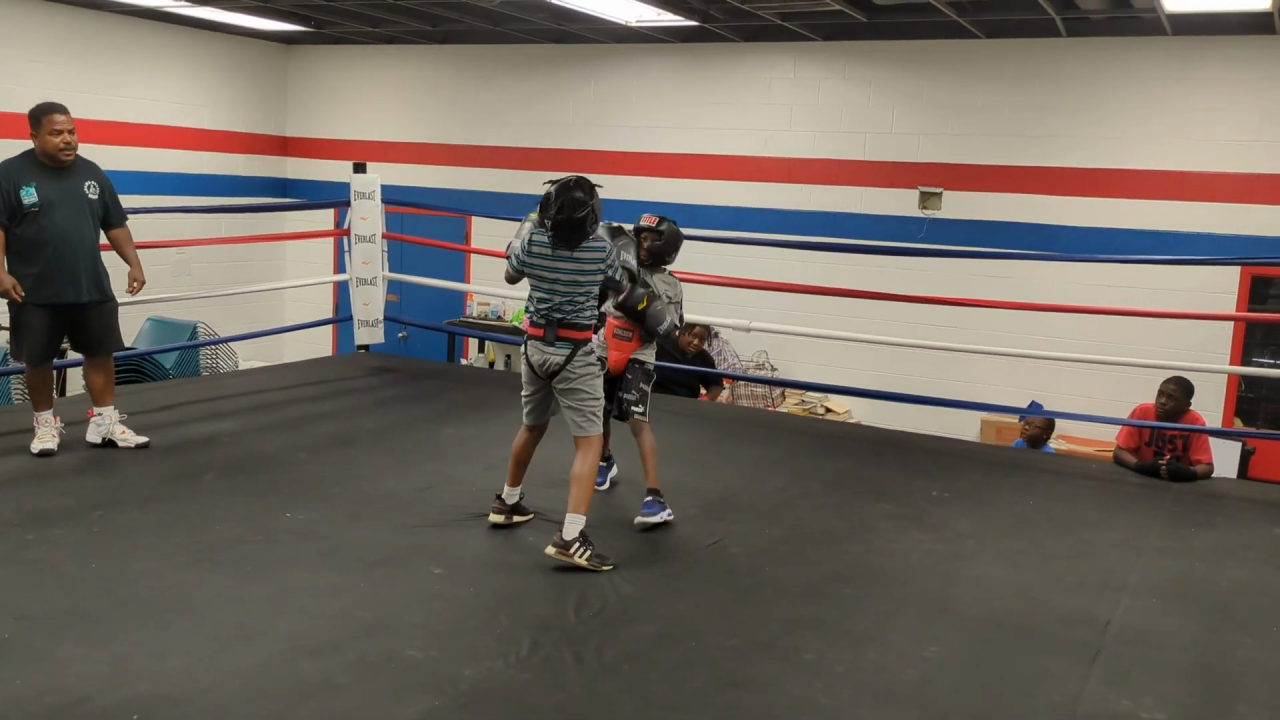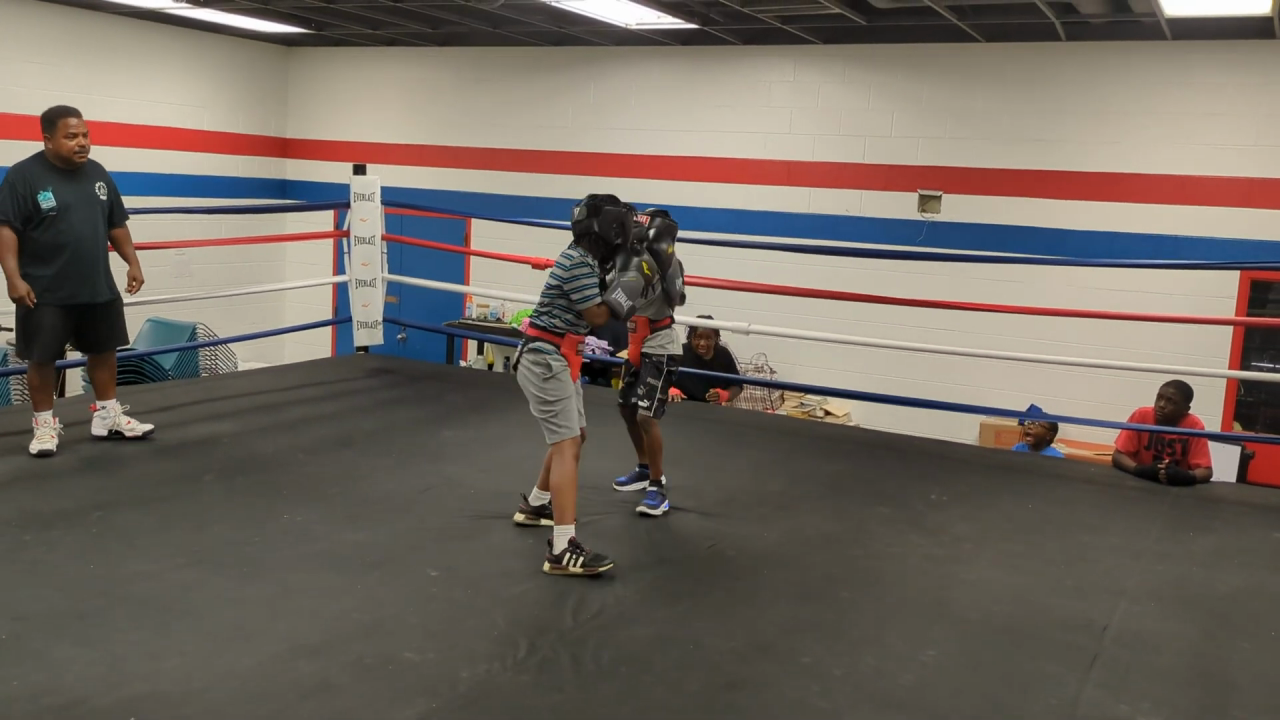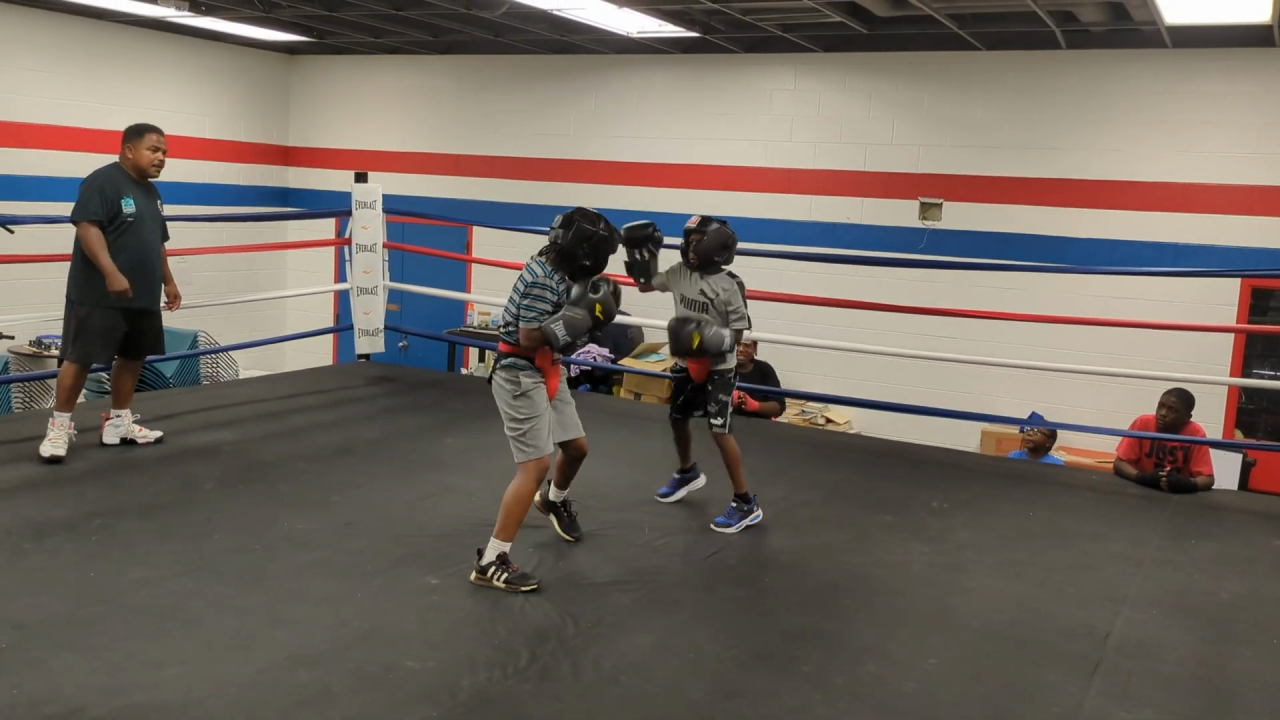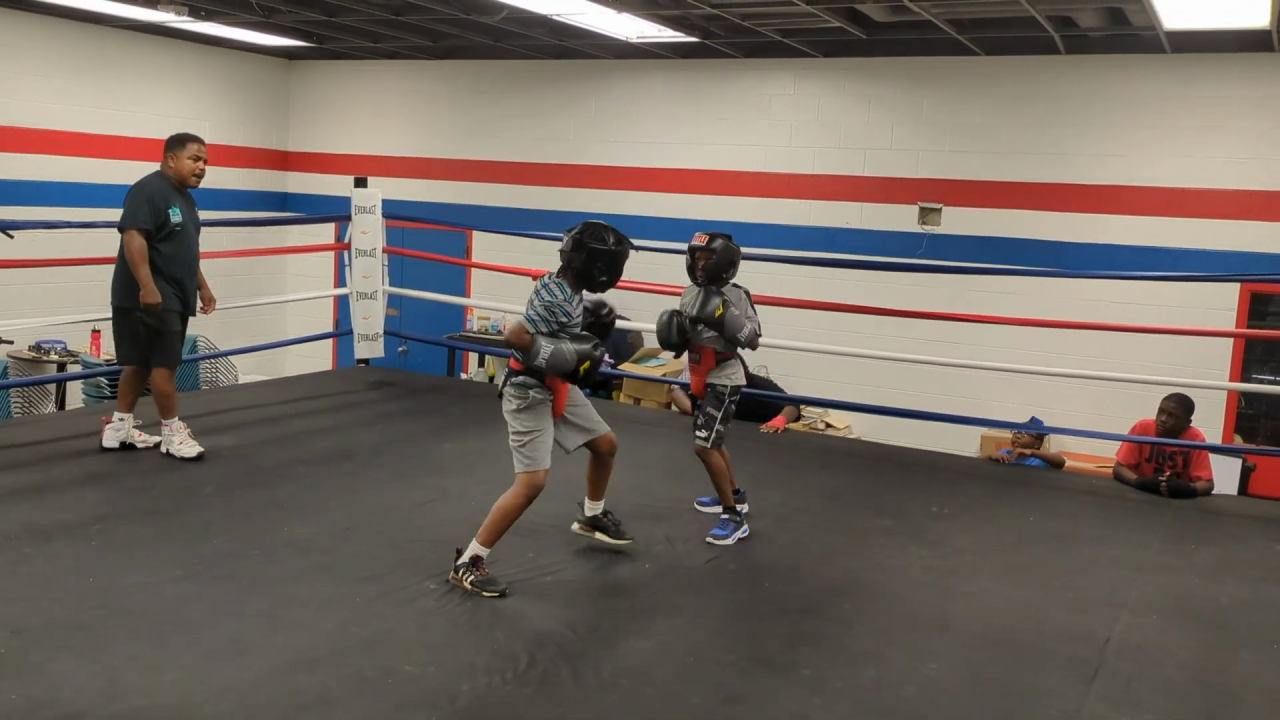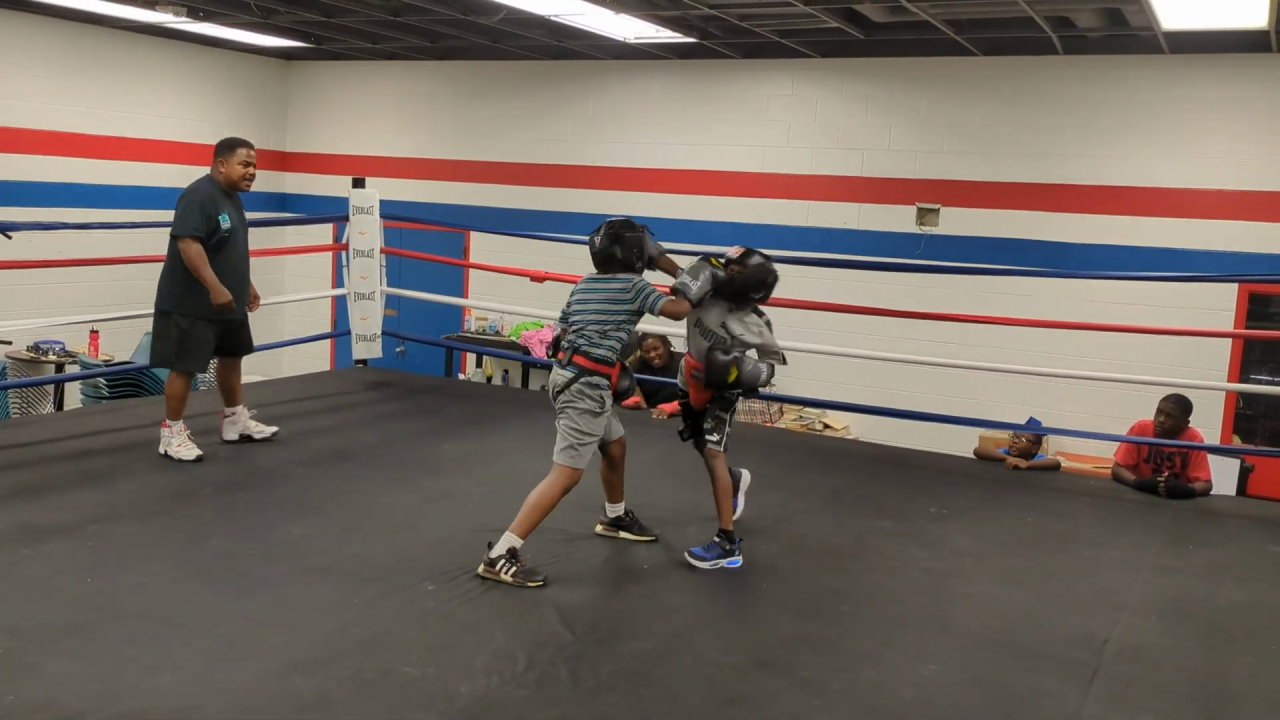
dt=0.5s
person 1, frame 1
left shoulder: (533, 242)
right shoulder: (599, 253)
left elbow: (511, 274)
right elbow: (618, 279)
left hip: (535, 347)
right hip: (574, 354)
left knee: (533, 426)
right knee: (590, 443)
left ankle: (508, 504)
right ankle: (571, 538)
person 1, frame 2
left shoulder: (582, 259)
right shoulder: (581, 263)
left elbow: (579, 308)
right elbow: (597, 316)
left wrist: (620, 276)
right wrist: (630, 281)
left hip: (557, 356)
right hip: (544, 358)
left knee: (574, 436)
right knee: (566, 447)
left ankle: (535, 504)
right ankle: (563, 549)
person 1, frame 3
left shoulder: (557, 267)
right shoulder: (536, 281)
right elbow: (530, 339)
right wrist: (582, 316)
left hip: (548, 373)
right hip: (518, 377)
left knee: (576, 447)
right knee: (536, 466)
left ankle: (556, 500)
right ankle: (493, 560)
person 1, frame 4
left shoulder: (559, 282)
right shoulder: (557, 299)
right elbow: (516, 337)
left wrist: (581, 350)
right wrist: (562, 354)
left hip: (558, 386)
right hip: (529, 392)
left knee: (606, 445)
right knee: (532, 482)
left ankle: (593, 516)
right ankle: (469, 561)
person 1, frame 5
left shoulder: (586, 283)
right shoulder: (631, 285)
right elbow: (678, 309)
right wrist: (691, 278)
left hip: (573, 378)
right hip: (587, 386)
left knee: (615, 447)
right knee: (565, 475)
left ankle: (616, 516)
right ankle: (501, 554)
person 2, frame 1
left shoulder: (92, 173)
left elbow: (115, 225)
left wrist: (134, 264)
left hip: (91, 288)
right hip: (35, 291)
left knee: (101, 352)
right knee: (37, 358)
left ankle: (104, 423)
right ankle: (46, 425)
person 2, frame 2
left shoulder: (98, 174)
left elbow: (116, 225)
left wrist: (133, 262)
left hip: (98, 287)
right hip: (45, 292)
left knee: (104, 349)
right knee: (42, 357)
left ankle: (108, 416)
right ankle: (45, 425)
person 2, frame 3
left shoulder: (151, 191)
right shoulder: (102, 182)
right elbow: (86, 228)
left wrist: (169, 282)
right wrist: (112, 273)
left hip: (141, 295)
right hip: (99, 295)
left knee: (133, 358)
right knee: (81, 358)
left ankle: (120, 423)
right ankle: (59, 426)
person 2, frame 4
left shoulder: (185, 198)
right shoulder: (149, 190)
right elbow: (132, 237)
left wrist: (202, 287)
right wrist: (147, 286)
left hip: (173, 297)
right hip: (149, 298)
left knee: (142, 361)
right knee: (164, 362)
left ankle: (118, 427)
right ankle: (172, 432)
person 2, frame 5
left shoulder: (233, 198)
right shoulder: (200, 195)
right elbow: (187, 243)
left wrist: (246, 285)
right wrist: (215, 288)
left hip: (227, 302)
right hip: (192, 303)
left knee: (233, 356)
right knee: (184, 366)
left ankle: (237, 420)
right ankle: (172, 433)
person 3, frame 1
left shoulder: (668, 284)
left elbow: (669, 327)
left wrist: (650, 303)
left hip: (639, 359)
right hip: (605, 352)
left knee: (638, 422)
left ankle: (656, 499)
right ankle: (606, 462)
person 3, frame 2
left shoulder: (667, 264)
left elbow: (676, 299)
left wrist: (664, 259)
left hip: (660, 350)
right hip: (638, 348)
left knee: (646, 416)
right knee: (626, 408)
left ankle: (657, 487)
right ankle: (645, 470)
person 3, frame 3
left shoulder: (729, 284)
right shoulder: (681, 272)
left elbow: (739, 331)
right elbow: (646, 283)
left wrist: (707, 340)
right wrist: (640, 252)
left hip: (719, 365)
right hip: (686, 362)
left knee: (720, 431)
right knee: (678, 418)
left ankle: (746, 504)
right ankle: (687, 473)
person 3, frame 4
left shoulder: (737, 296)
right shoulder: (690, 295)
left elbow: (753, 342)
right elbow: (672, 338)
left wrist: (725, 316)
right wrist: (674, 338)
left hip: (724, 380)
right hip: (699, 378)
left knee: (705, 445)
right knee: (709, 441)
left ankle: (733, 515)
right ankle: (734, 494)
person 3, frame 5
left shoulder: (751, 320)
right shoulder: (714, 289)
left elbow: (776, 357)
left wrist: (738, 372)
left hip: (724, 389)
right hip: (690, 383)
left knee: (714, 454)
right knee: (701, 445)
left ankle: (726, 544)
right ankle: (734, 480)
